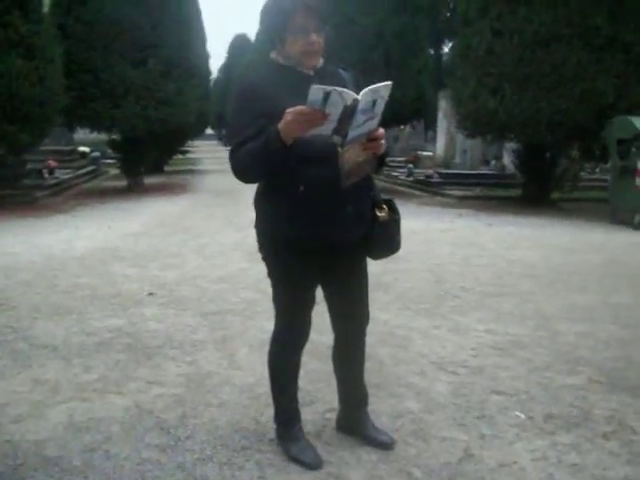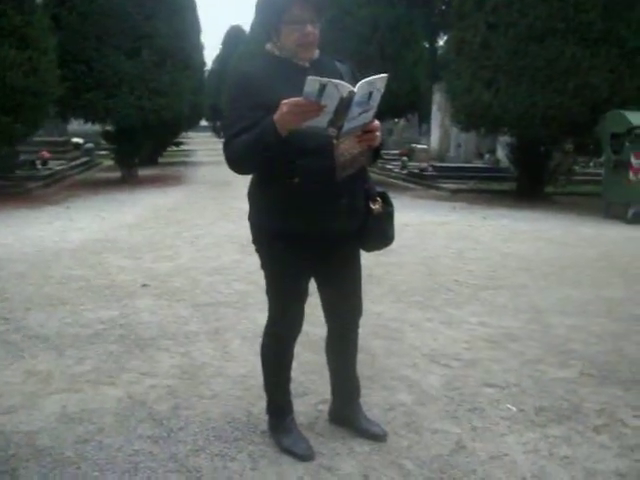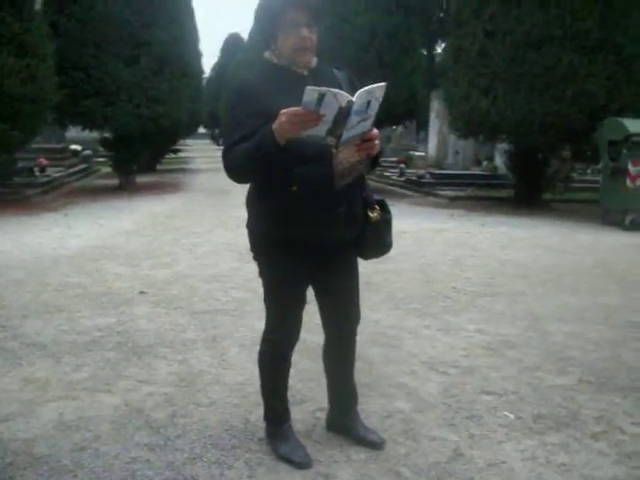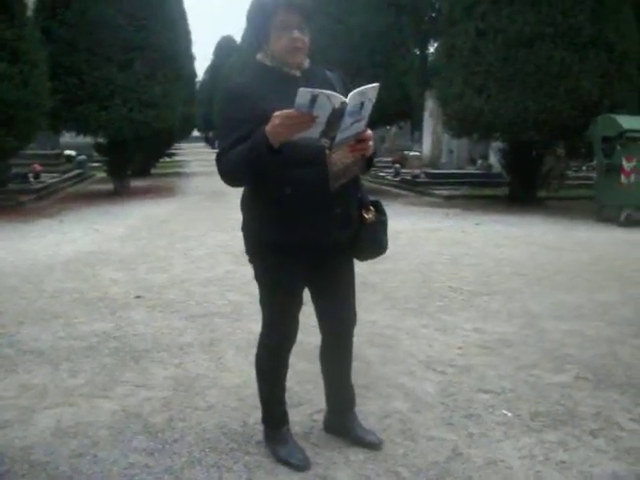
dt=0.3s
person 1, frame 1
left shoulder: (338, 79)
right shoulder: (256, 84)
left elbow: (361, 144)
right elbow: (243, 165)
left wrist: (375, 145)
right wrist: (283, 134)
left hip: (346, 230)
right hip: (291, 236)
left knee: (353, 325)
right knee: (292, 330)
left ankle: (354, 413)
right ankle: (288, 427)
person 1, frame 2
left shoulder: (333, 71)
right shoulder: (251, 75)
left elbow: (354, 135)
right elbow: (238, 156)
left wrist: (371, 137)
right wrist: (278, 125)
left hip: (340, 221)
right hip: (285, 227)
left knee: (346, 317)
right knee: (285, 322)
left ankle: (346, 404)
right ankle: (280, 418)
person 1, frame 3
left shoulder: (333, 79)
right shoulder: (251, 84)
left elbow: (354, 146)
right elbow: (237, 165)
left wrist: (369, 146)
right wrist: (277, 135)
left hip: (338, 230)
right hip: (283, 236)
left knee: (344, 325)
right knee: (282, 330)
left ankle: (343, 413)
right ankle: (277, 426)
person 1, frame 4
left shoulder: (326, 80)
right shoulder: (243, 87)
left elbow: (348, 148)
right elbow: (231, 169)
left wrist: (364, 148)
right wrist: (270, 137)
left hip: (333, 232)
right hip: (278, 239)
left knee: (340, 327)
right knee: (279, 332)
left ankle: (341, 414)
right ankle: (275, 428)
